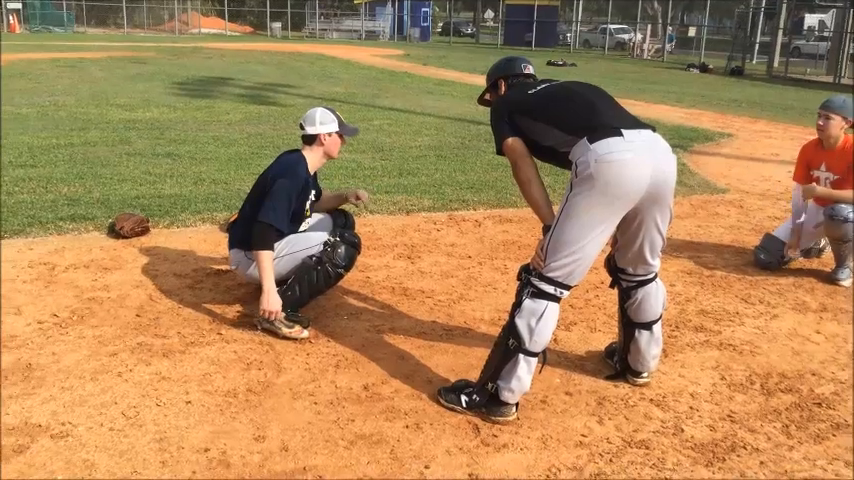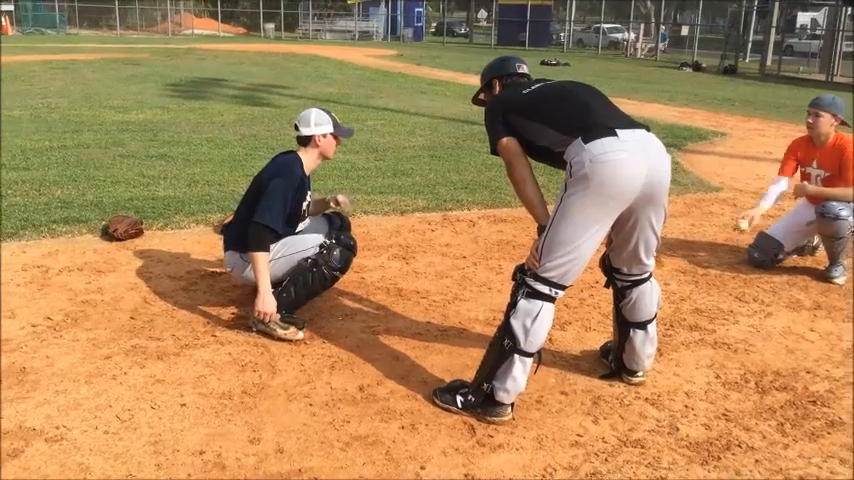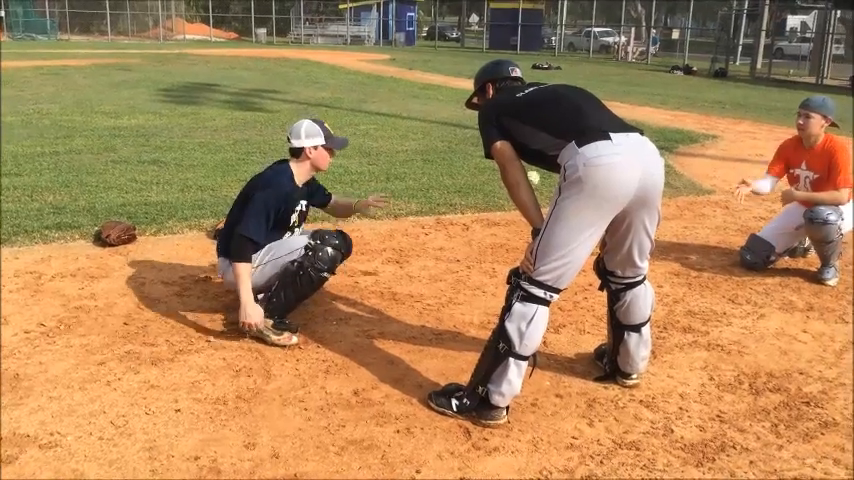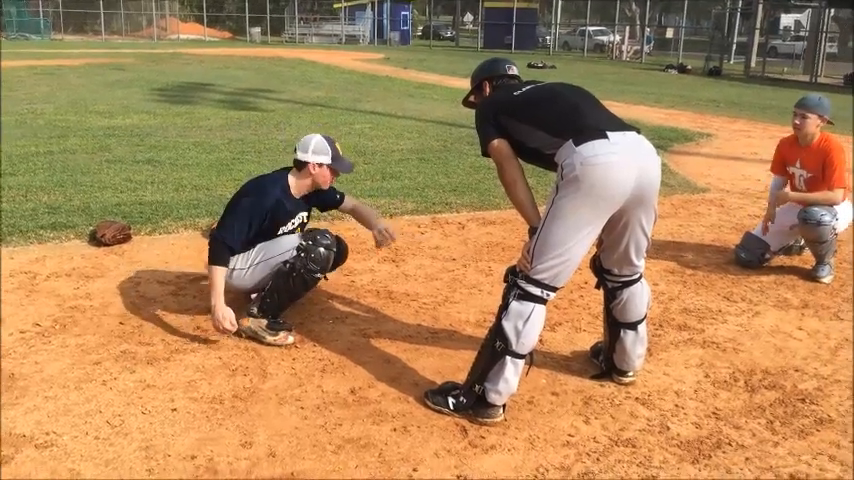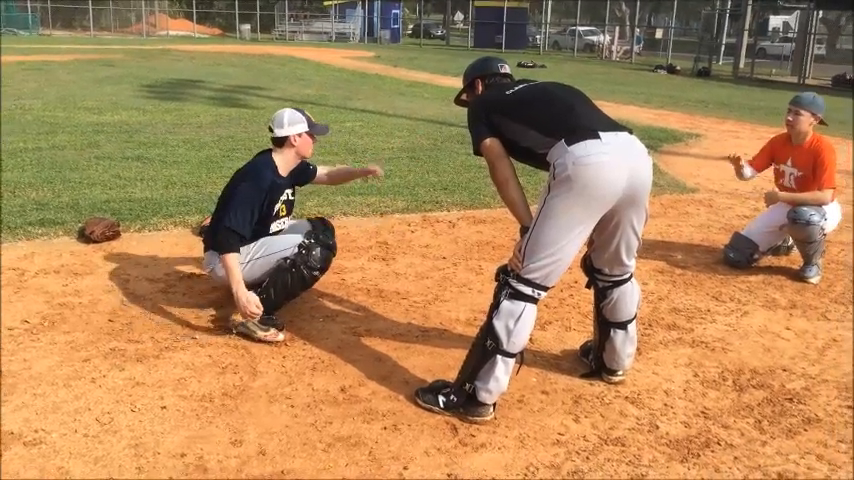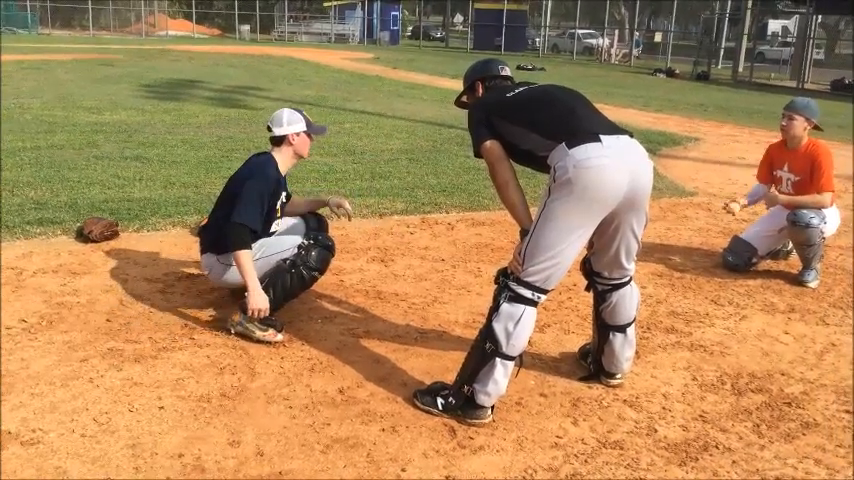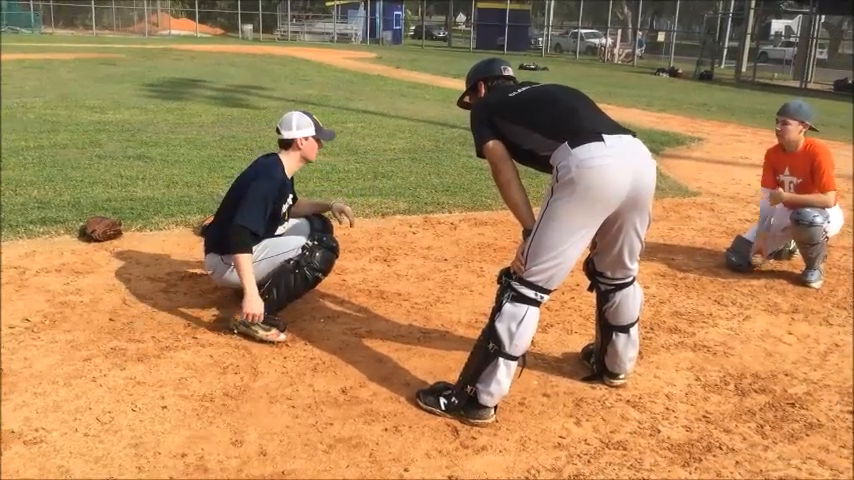
dt=0.4s
person 1, frame 1
left shoulder: (505, 104)
right shoulder: (570, 90)
left elbow: (523, 164)
left wrist: (550, 228)
left hip: (611, 161)
right hip: (660, 153)
left knee: (546, 280)
right knee: (641, 269)
left ankle: (499, 395)
right ankle: (638, 362)
person 1, frame 2
left shoulder: (499, 104)
right shoulder: (564, 89)
left elbow: (517, 163)
left wrist: (545, 227)
left hip: (605, 161)
right hip: (654, 153)
left knee: (540, 281)
right knee: (634, 269)
left ankle: (494, 395)
right ankle: (633, 362)
person 1, frame 3
left shoulder: (493, 108)
right shoulder: (558, 93)
left elbow: (511, 167)
left wrist: (539, 231)
left hip: (599, 164)
right hip: (647, 156)
left knee: (535, 284)
right knee: (629, 271)
left ankle: (489, 398)
right ankle: (627, 363)
person 1, frame 4
left shoulder: (490, 106)
right shoulder: (556, 91)
left elbow: (508, 165)
left wrist: (537, 229)
left hip: (596, 163)
right hip: (645, 155)
left knee: (532, 282)
right knee: (625, 269)
left ankle: (485, 397)
right ankle: (624, 361)
person 1, frame 5
left shoulder: (483, 104)
right shoulder: (548, 90)
left elbow: (500, 165)
left wrist: (528, 229)
left hip: (588, 163)
right hip: (636, 155)
left knee: (523, 281)
right knee: (616, 269)
left ankle: (475, 395)
right ankle: (613, 360)
person 1, frame 6
left shoulder: (483, 106)
right shoulder: (548, 93)
left elbow: (501, 167)
left wrist: (528, 232)
left hip: (589, 167)
right hip: (637, 159)
left knee: (523, 285)
right knee: (615, 273)
left ankle: (474, 397)
right ankle: (611, 364)
person 1, frame 7
left shoulder: (486, 107)
right shoulder: (551, 93)
left elbow: (504, 168)
left wrist: (531, 232)
left hip: (591, 166)
right hip: (640, 158)
left knee: (526, 284)
right knee: (618, 272)
left ankle: (476, 398)
right ankle: (614, 364)
person 2, frame 1
left shoulder: (305, 167)
right shoulder: (292, 172)
left elbow: (317, 203)
right elbow: (263, 233)
left wrist: (346, 196)
right wrist: (269, 291)
left hip: (276, 241)
right hip: (252, 256)
left knee: (341, 221)
right knee: (346, 244)
left ankle: (285, 281)
right ankle: (279, 310)
person 2, frame 2
left shoulder: (298, 167)
right shoulder: (289, 173)
left elbow: (301, 210)
right elbow: (259, 234)
left wrist: (328, 203)
right wrist: (265, 292)
right hip: (247, 258)
left knee: (338, 224)
right knee: (342, 246)
left ankle: (281, 283)
right ankle: (273, 314)
person 2, frame 3
left shoulder: (303, 180)
right shoulder: (276, 185)
left elbow: (333, 206)
right elbow: (241, 244)
left wrist: (359, 205)
right wrist: (247, 303)
left hip: (266, 254)
right hip: (241, 265)
left knee: (341, 242)
right knee: (327, 248)
left ankle: (277, 290)
right ankle: (266, 317)
person 2, frame 4
left shoulder: (312, 188)
right shoulder: (264, 196)
left elbow: (352, 205)
right elbow: (221, 247)
left wrist: (377, 225)
right wrist: (218, 305)
left hip: (261, 258)
right hip: (237, 267)
left knee: (335, 248)
right knee: (319, 247)
left ankle: (268, 289)
right ankle: (260, 317)
person 2, frame 5
left shoulder: (288, 165)
right shoulder: (257, 178)
left elbow: (327, 175)
right elbow: (228, 238)
left wrist: (364, 170)
right wrist: (240, 292)
left hip: (251, 245)
right hip: (226, 258)
left knee: (320, 230)
right knee: (319, 248)
left ankle: (259, 285)
right ankle: (253, 317)
person 2, frame 6
left shoulder: (274, 167)
right shoulder: (264, 174)
left elbow: (286, 206)
right elbow: (238, 236)
left wrist: (326, 201)
right wrist: (254, 290)
right hip: (225, 259)
left knee: (314, 225)
right knee: (319, 247)
left ankle: (266, 283)
right ankle: (249, 315)
person 2, frame 7
left shoulder: (280, 170)
right shoulder: (270, 177)
left elbow: (290, 207)
right elbow: (239, 237)
left wrist: (329, 206)
right wrist: (251, 294)
right hip: (228, 261)
left knee: (319, 226)
right knee: (324, 249)
left ankle: (263, 284)
right ankle: (251, 317)
person 3, frame 1
right shoulder: (809, 149)
right elbow: (800, 194)
left wrist: (819, 191)
right wrist: (796, 233)
right hip: (818, 208)
right knee: (766, 257)
right ankle: (816, 244)
person 3, frame 2
right shoulder: (798, 145)
right elbow: (780, 183)
left wrist: (811, 189)
right wrist: (759, 209)
right hip: (811, 206)
left knee: (831, 212)
right knee: (760, 256)
left ankle: (838, 262)
right ankle: (809, 242)
person 3, frame 3
left shoulder: (837, 149)
right shoulder: (789, 146)
left elbow: (843, 196)
right elbow: (768, 183)
left wrist: (798, 195)
right wrist: (752, 186)
left hip: (836, 211)
right hip: (801, 208)
left knee: (820, 217)
right knee: (751, 258)
left ankle: (830, 264)
right ankle: (801, 244)
person 3, frame 4
left shoulder: (832, 148)
right shoulder: (785, 144)
left elbow: (836, 196)
right elbow: (779, 180)
left wrist: (792, 196)
right wrist: (771, 209)
left hip: (833, 210)
right hip: (797, 207)
left knee: (813, 217)
right knee: (747, 257)
left ankle: (825, 261)
right ankle: (795, 242)
person 3, frame 5
left shoulder: (823, 148)
right shoulder: (777, 142)
left elbow: (826, 196)
right elbow: (749, 172)
left wrist: (781, 196)
right wrist: (739, 166)
left hip: (820, 210)
right hip: (785, 207)
left knee: (803, 217)
right knee: (735, 256)
left ankle: (813, 262)
right ankle: (784, 242)
person 3, frame 6
left shoulder: (819, 152)
right shoulder: (774, 150)
left elbow: (825, 200)
right elbow: (763, 188)
left wrist: (781, 199)
right wrist: (744, 201)
left hip: (820, 215)
right hip: (784, 212)
left knee: (802, 220)
right knee: (734, 260)
left ankle: (812, 266)
right ankle: (783, 247)
person 3, frame 7
left shoulder: (818, 152)
right shoulder: (772, 154)
left elbow: (829, 199)
right elbow: (768, 198)
left wrist: (786, 197)
right wrist: (761, 236)
left hip: (824, 214)
right hip: (787, 211)
left knee: (806, 219)
right knee: (737, 260)
left ankle: (815, 266)
right ankle: (786, 247)
